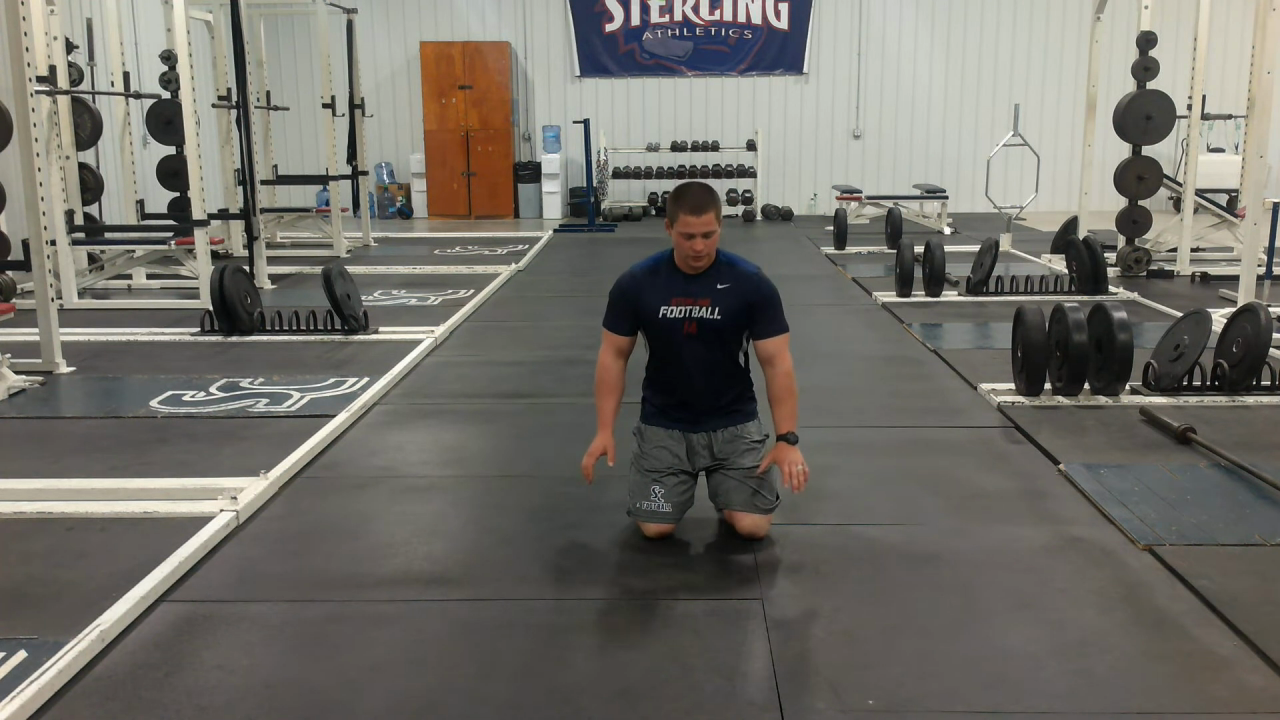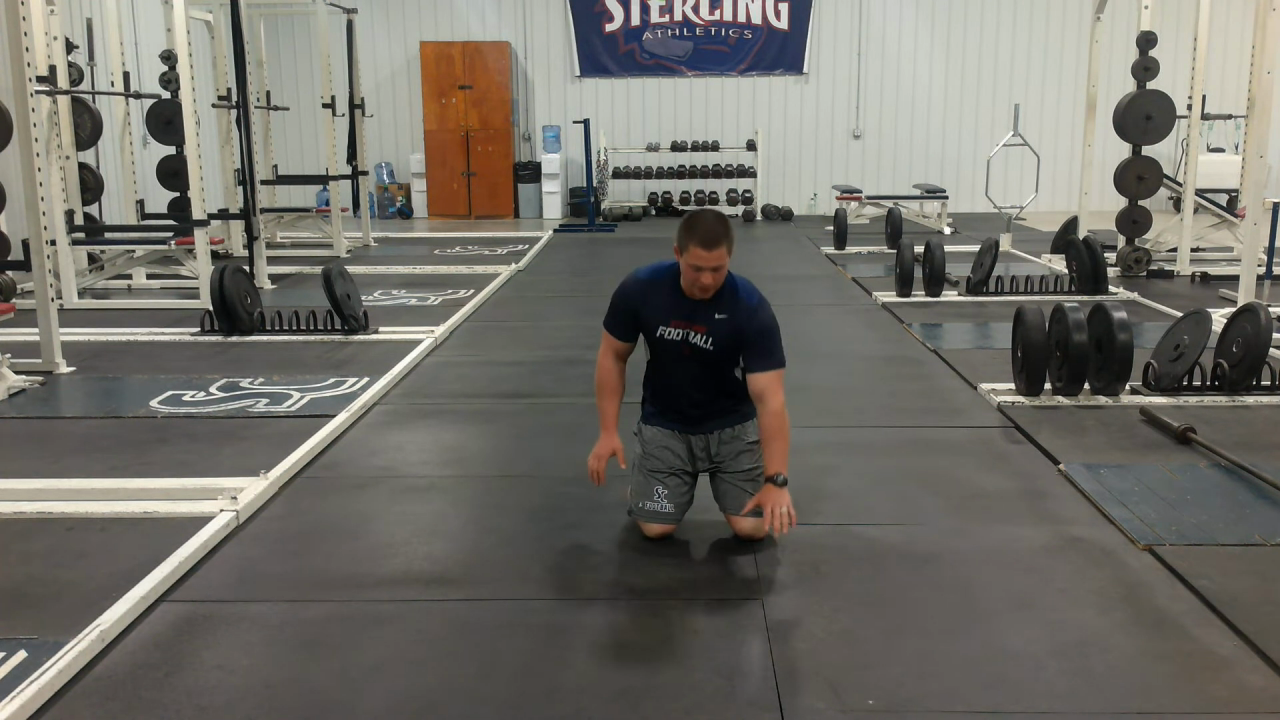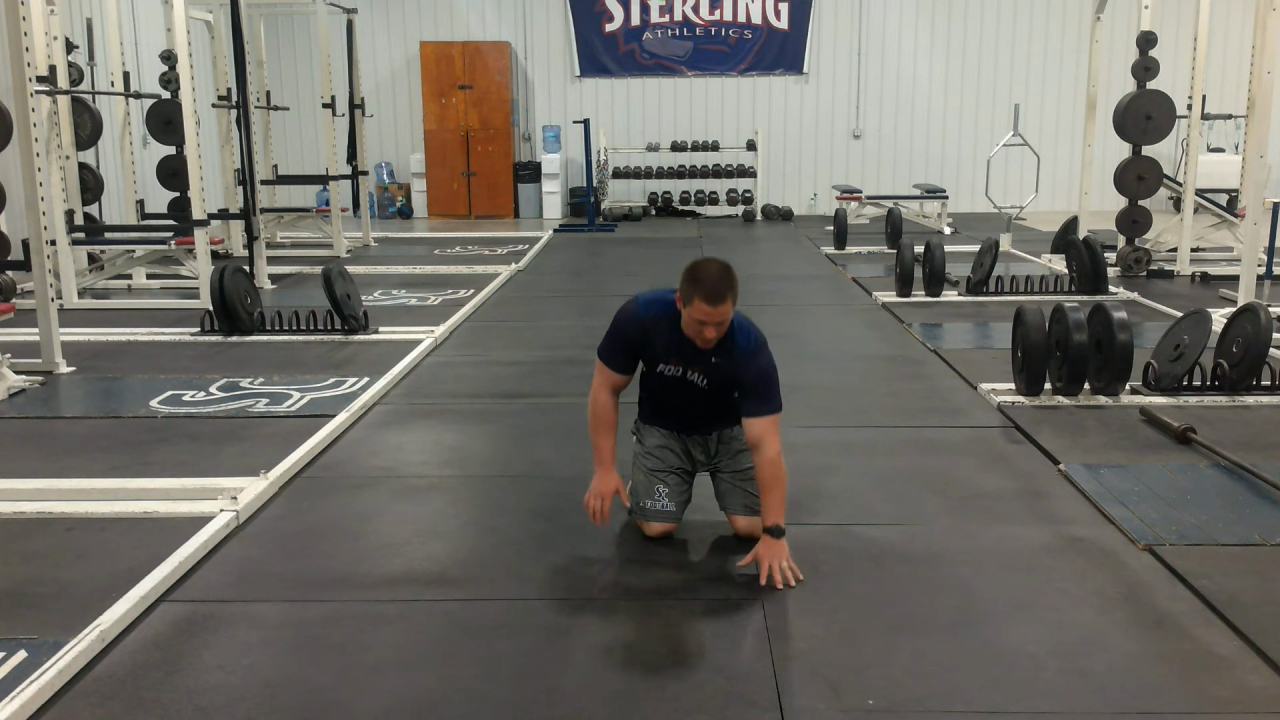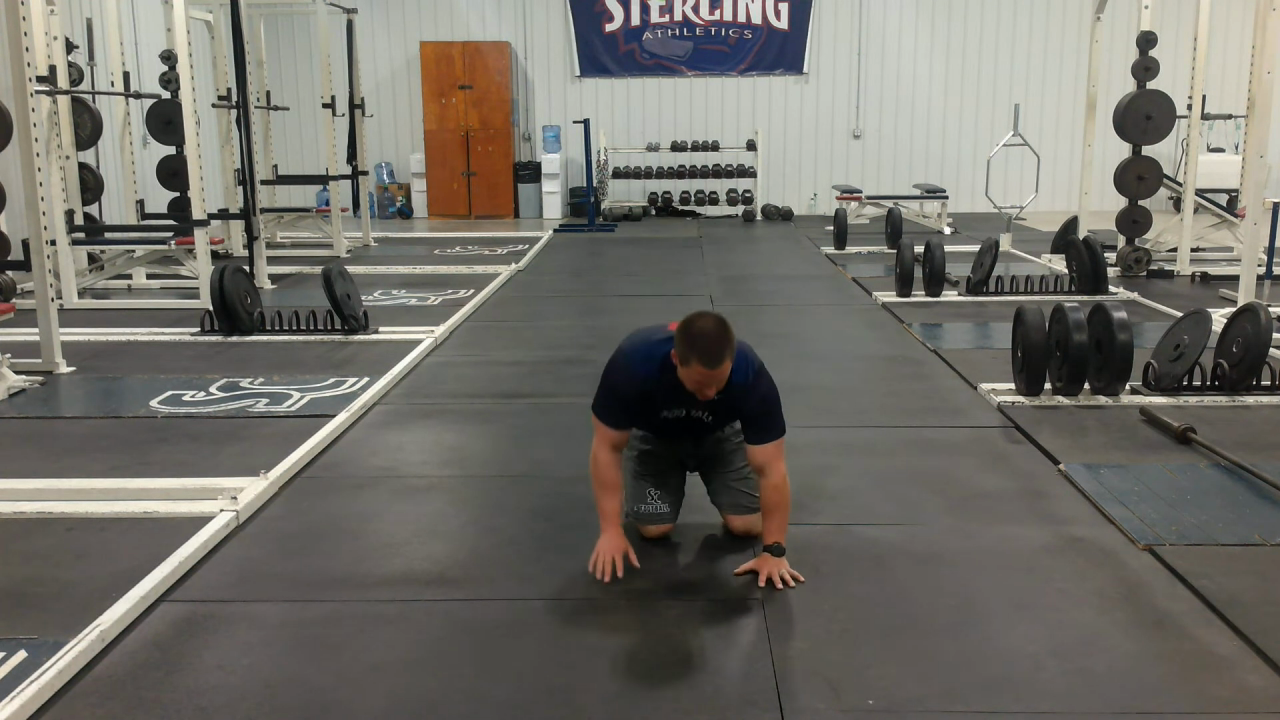
dt=0.4s
person 1, frame 1
left shoulder: (752, 283)
right shoulder: (636, 284)
left elbow: (778, 363)
right elbow: (613, 356)
left wrist: (787, 438)
right wrist: (604, 430)
left hip: (734, 423)
right hip: (664, 424)
left knee: (752, 526)
right knee: (655, 527)
left ankle: (720, 485)
right ankle: (673, 479)
person 1, frame 2
left shoulder: (752, 309)
right shoulder: (639, 289)
left elbow: (770, 399)
right elbow: (612, 356)
left wrist: (776, 481)
right wrist: (608, 430)
left hip: (734, 427)
right hip: (664, 426)
left knee: (752, 526)
right knee: (655, 527)
left ankle: (716, 474)
right ankle: (639, 478)
person 1, frame 3
left shoulder: (751, 348)
right shoulder: (639, 317)
left elbow: (766, 445)
right elbow: (605, 391)
left wrist: (773, 533)
right wrist: (605, 469)
left hip: (729, 429)
right hip: (662, 430)
left knee: (751, 525)
right knee: (655, 525)
left ankle: (715, 475)
right ankle: (637, 483)
person 1, frame 4
left shoulder: (751, 377)
right shoulder: (632, 365)
left elbow: (771, 469)
right elbow: (606, 449)
left wrist: (774, 550)
right wrist: (611, 531)
left hip: (722, 433)
right hip: (653, 435)
left knee: (748, 524)
right knee: (654, 527)
